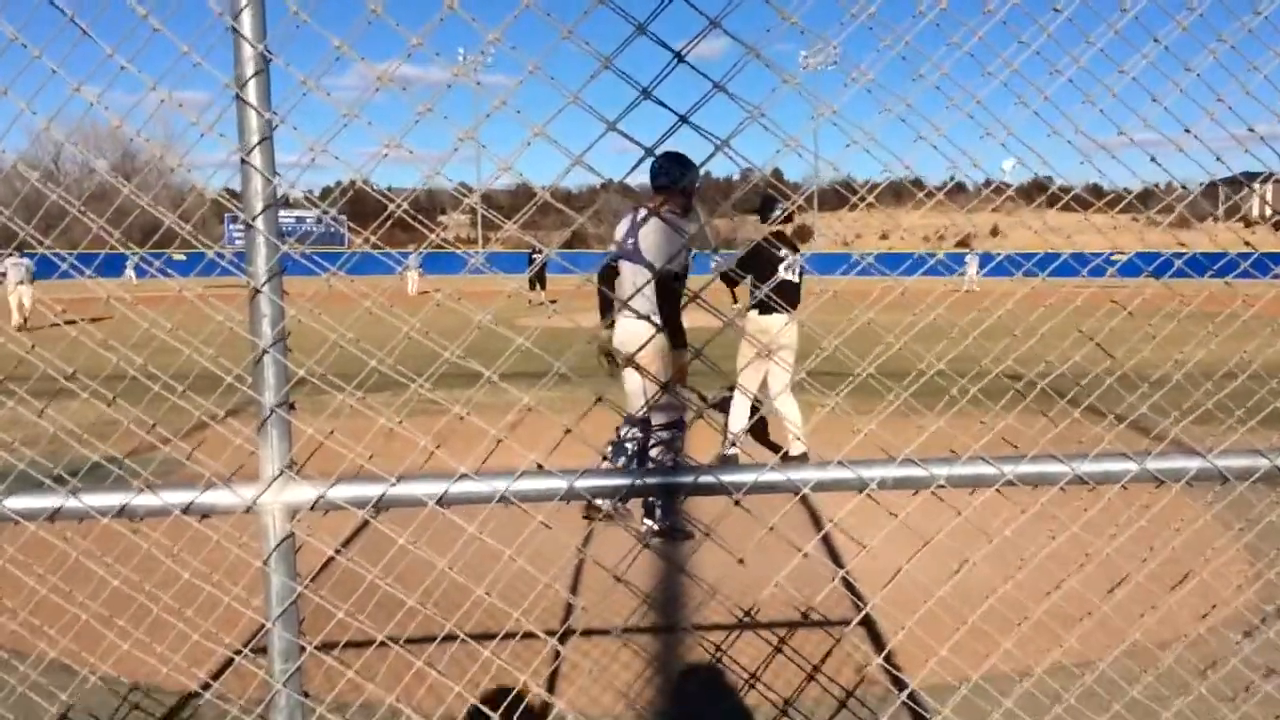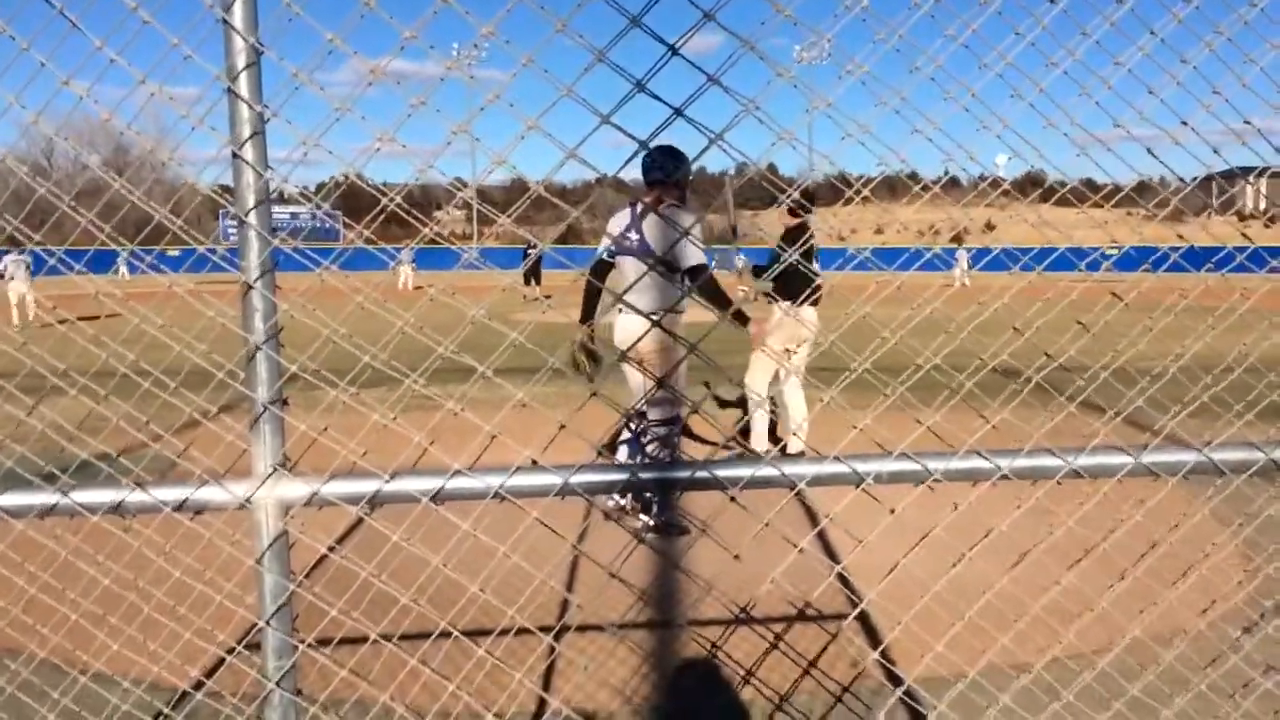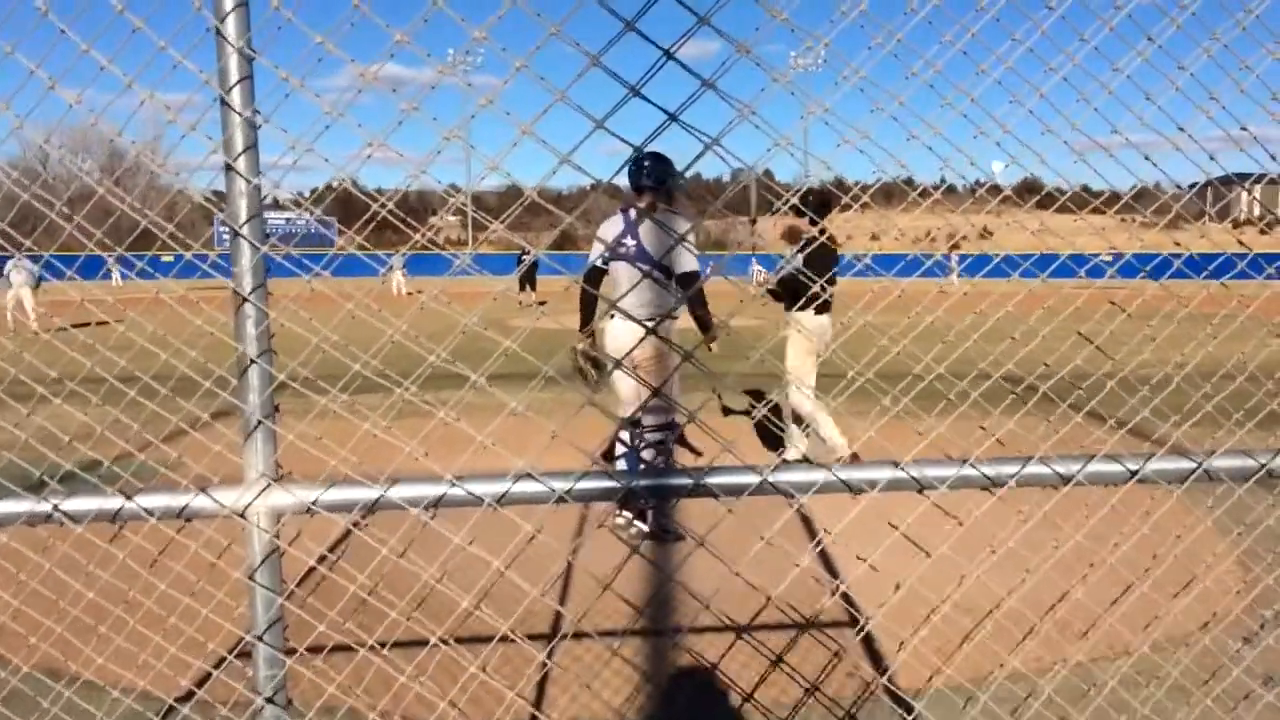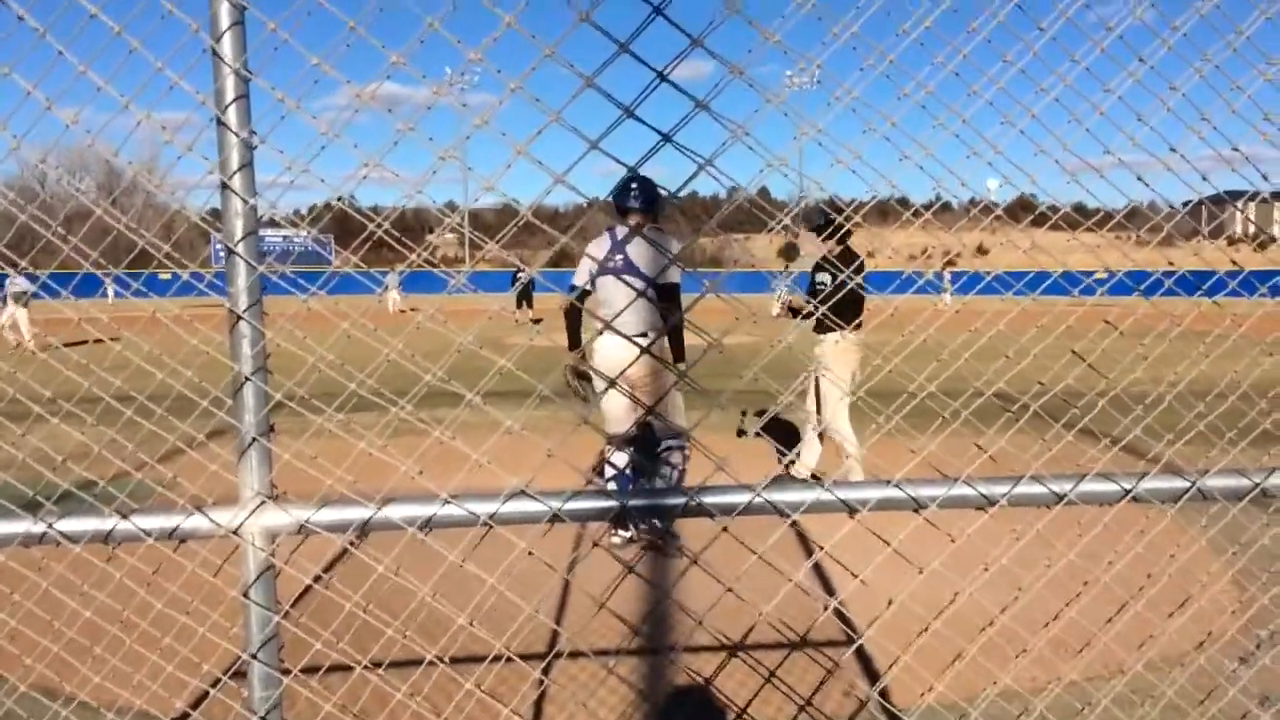
dt=0.3s
person 1, frame 1
left shoulder: (632, 219)
right shoulder: (675, 225)
left elbow: (605, 276)
right elbow: (667, 291)
left wrist: (607, 325)
right wrist: (678, 348)
left hip: (626, 327)
right hip: (653, 333)
left knee: (638, 417)
right knee: (667, 423)
left ankle: (606, 494)
right ankle: (659, 514)
person 1, frame 2
left shoulder: (622, 218)
right shoulder: (680, 219)
left elbow: (596, 276)
right elbow: (700, 281)
left wrist: (585, 324)
right wrist: (744, 320)
left hip: (625, 324)
right hip: (658, 329)
left knee: (640, 411)
right knee: (663, 419)
left ankle: (624, 492)
right ankle: (655, 510)
person 1, frame 3
left shoulder: (612, 225)
right shoulder: (674, 224)
left elbow: (589, 283)
right elbow: (689, 287)
left wrist: (585, 332)
right wrist: (708, 331)
left hip: (617, 331)
right hip: (653, 335)
left knee: (630, 421)
right knee: (659, 426)
left ankle: (627, 507)
right ankle: (649, 516)
person 1, frame 4
left shoulder: (597, 245)
right shoulder: (661, 241)
left elbow: (572, 303)
right elbow: (670, 304)
left wrist: (575, 349)
right wrist: (679, 359)
left hip: (605, 350)
right hip: (647, 350)
left knee: (618, 439)
right knee: (671, 436)
left ankle: (622, 524)
right ankle: (657, 517)
person 2, frame 1
left shoulder: (759, 245)
right shoulder: (794, 250)
left elbow: (731, 279)
left wrist: (722, 269)
left hip: (761, 322)
right hip: (788, 324)
left knee: (744, 389)
right knee: (781, 389)
left ankle: (731, 450)
right ankle: (797, 449)
person 2, frame 2
left shoulder: (794, 234)
right shoulder: (803, 235)
left elbow: (775, 271)
left wrist: (752, 270)
right wrist: (761, 291)
left hip: (789, 314)
right hip: (806, 315)
left knee: (756, 380)
right knee: (791, 384)
left ankle: (759, 448)
right ankle: (795, 448)
person 2, frame 3
left shoulder: (819, 244)
right shoulder: (808, 243)
left elbow: (807, 284)
left wrist: (774, 281)
right wrist: (771, 288)
left hip: (807, 323)
right hip: (808, 322)
left knee: (800, 396)
right knee: (800, 393)
left ankle: (843, 452)
right ankle: (793, 455)
person 2, frame 4
left shoulder: (851, 262)
right shoulder: (823, 263)
left elbow: (849, 307)
right elbow: (813, 305)
left wrist: (803, 305)
right wrist: (790, 308)
left hip: (842, 343)
right hip: (823, 343)
left knee: (834, 417)
right knee: (814, 411)
left ankle: (855, 480)
right ankle: (802, 472)
